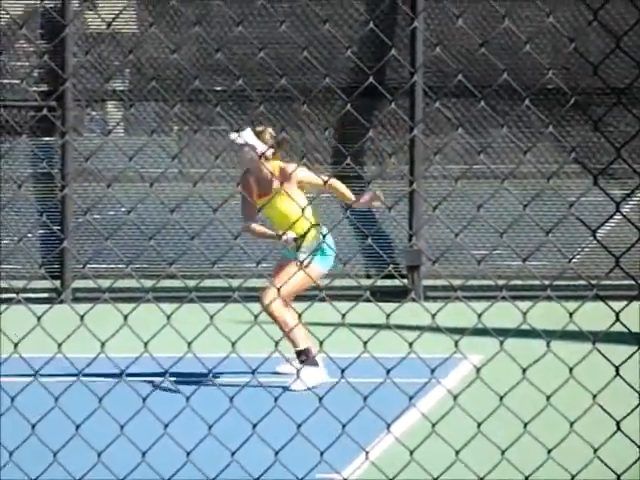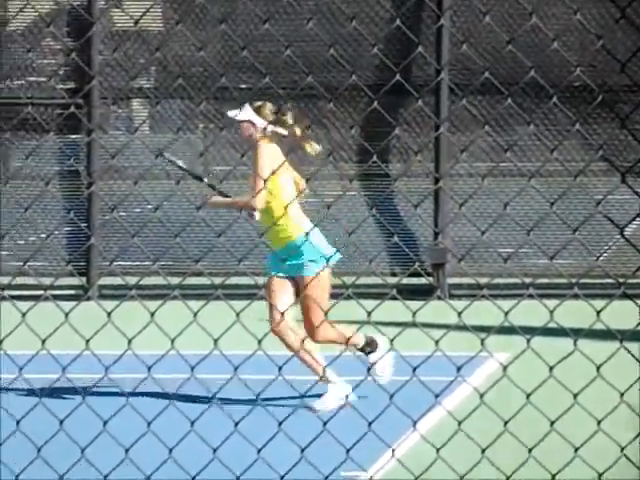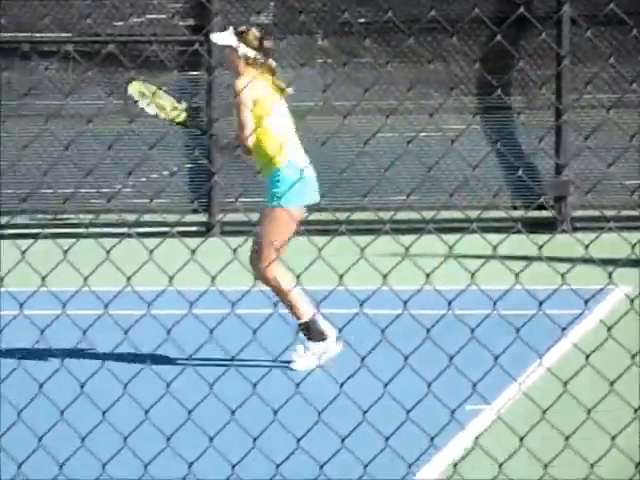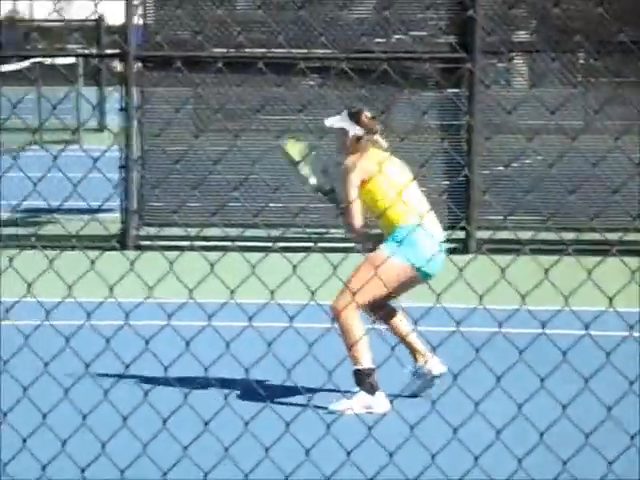
dt=0.5s
person 1, frame 1
left shoulder: (289, 172)
right shoulder: (247, 179)
left elbow: (329, 182)
right elbow: (249, 224)
left wrist: (356, 201)
right wrist: (279, 236)
left hip: (317, 247)
right hip: (295, 248)
left knee: (270, 299)
right knee: (277, 301)
left ankle: (311, 365)
right ankle: (305, 357)
person 1, frame 2
left shoulder: (265, 150)
right shoulder: (272, 153)
left elbow: (255, 202)
right elbow: (300, 186)
left wrist: (220, 202)
right wrist: (262, 208)
left hip: (304, 247)
right hip: (281, 253)
left knee: (317, 330)
right knee: (278, 326)
left ankle: (373, 346)
right ankle: (334, 384)
person 1, frame 3
left shoulder: (245, 85)
right shoulder: (264, 80)
left elbow: (247, 140)
left wrist: (239, 148)
right wrist: (239, 145)
left hip: (287, 176)
right hip: (292, 176)
left knee: (266, 266)
right knee: (263, 263)
left ankle: (318, 337)
right ankle: (320, 331)
person 1, frame 4
right shoulder: (385, 157)
left elbow: (354, 223)
left wrist: (357, 227)
left hip: (410, 239)
right hip: (431, 242)
right knee: (376, 304)
